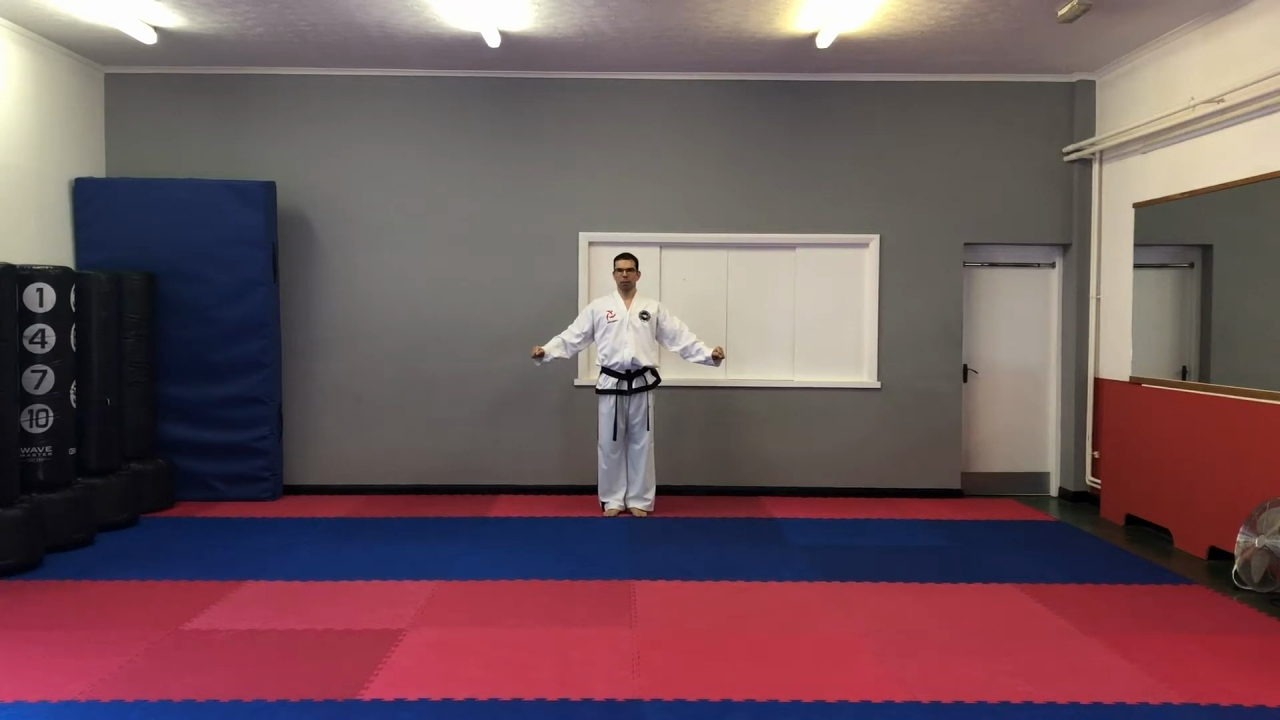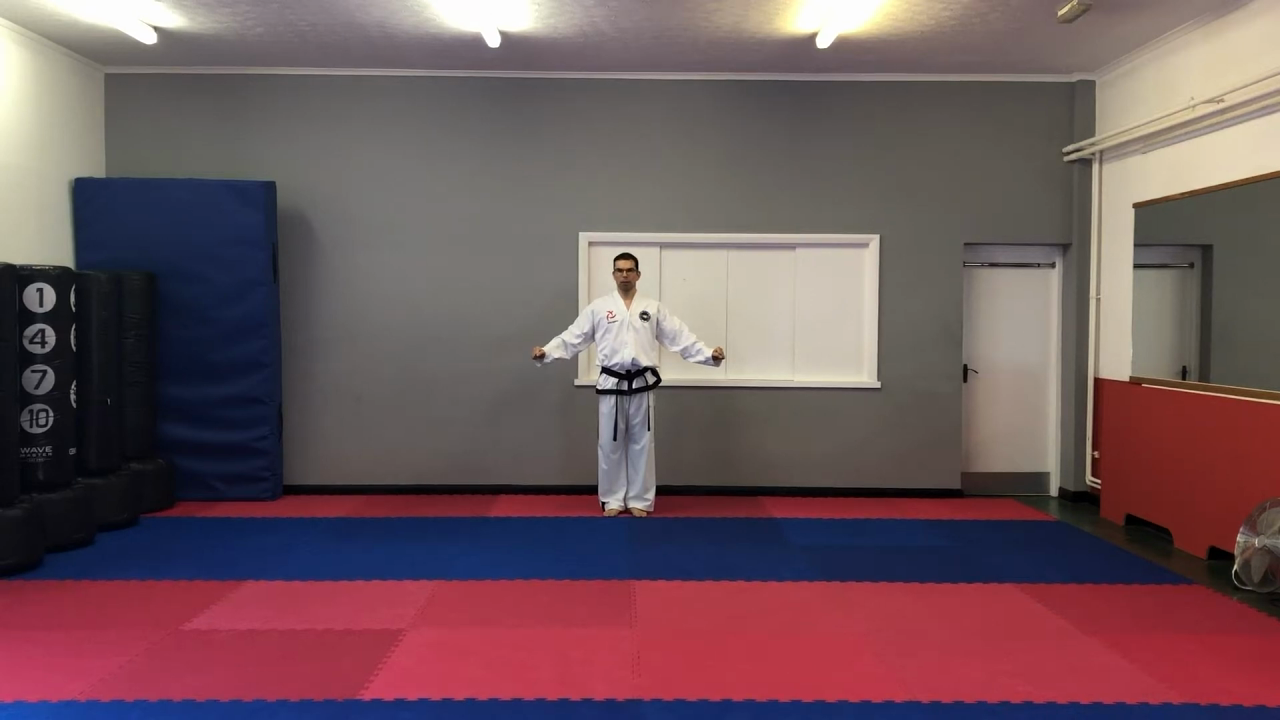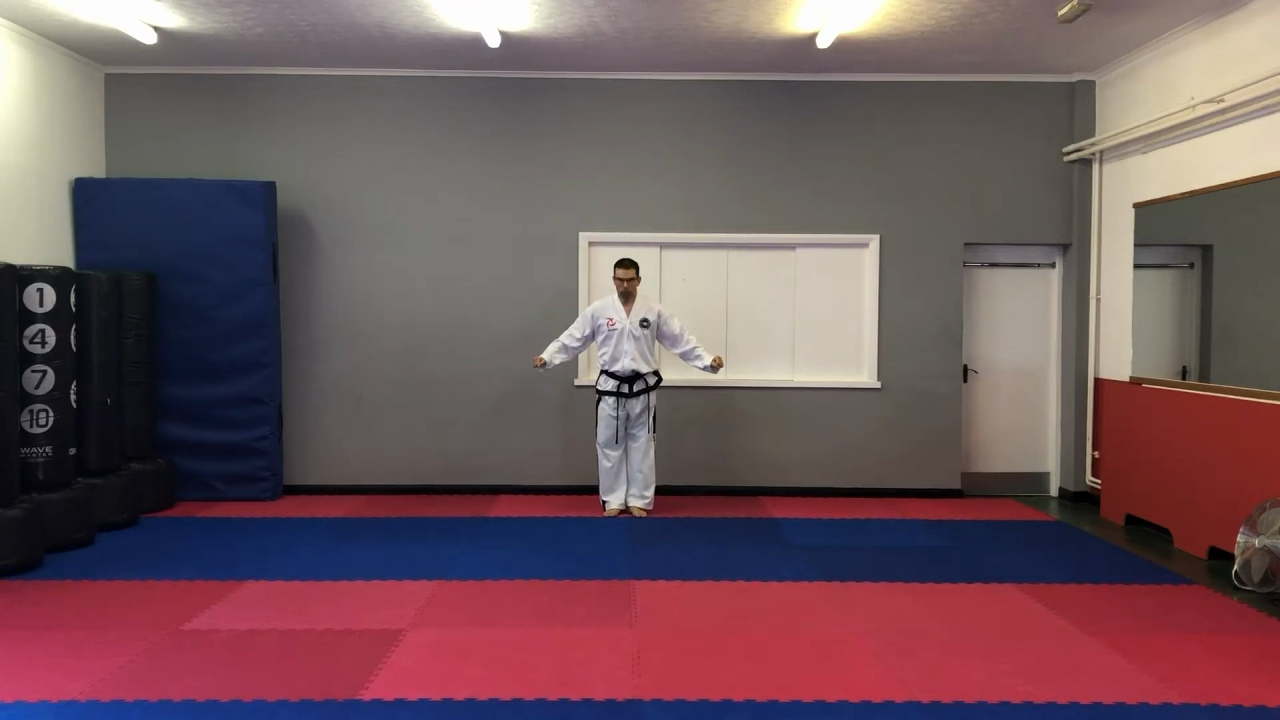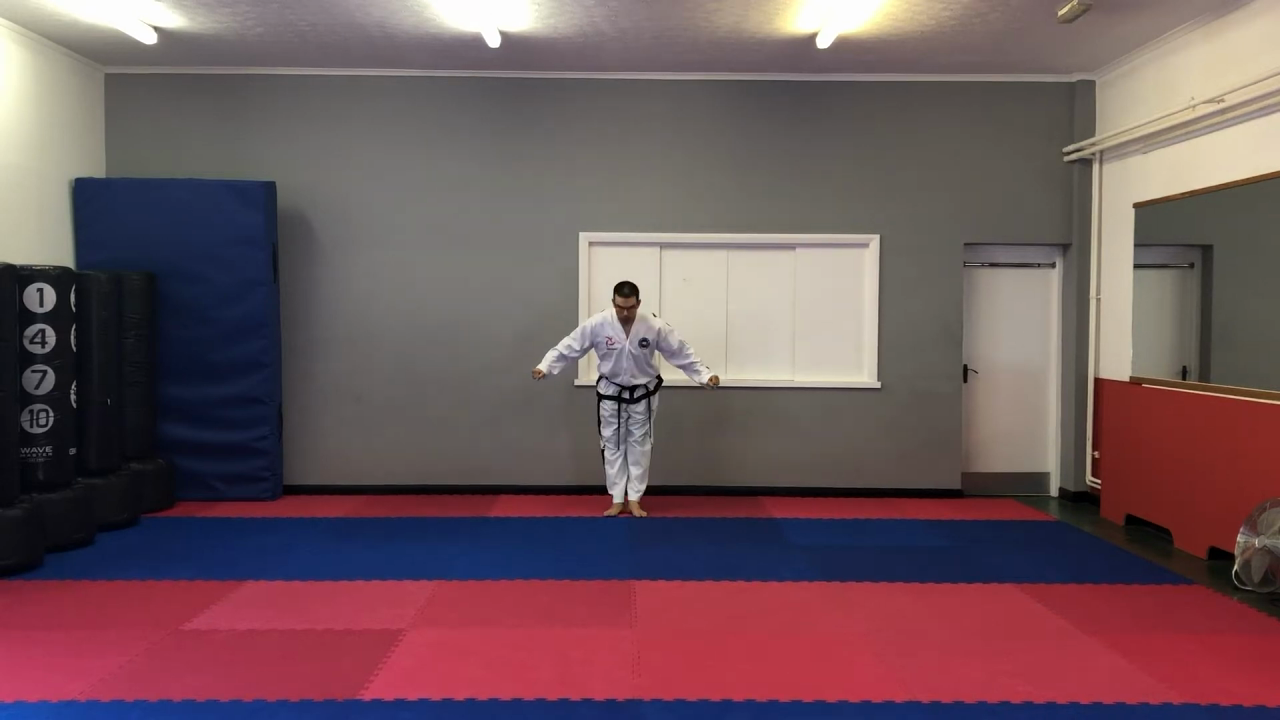
dt=0.3s
person 1, frame 1
left shoulder: (653, 308)
right shoulder: (598, 307)
left elbow: (680, 338)
right elbow: (572, 337)
left wrist: (709, 353)
right wrist: (546, 351)
left hip: (642, 384)
right hip: (611, 384)
left knee: (641, 444)
right knee: (610, 444)
left ankle: (639, 500)
right ankle: (613, 500)
person 1, frame 2
left shoulder: (653, 308)
right shoulder: (598, 307)
left elbow: (680, 338)
right elbow: (573, 338)
left wrist: (709, 354)
right wrist: (546, 352)
left hip: (642, 384)
right hip: (611, 384)
left knee: (641, 444)
right knee: (610, 445)
left ankle: (639, 501)
right ankle: (613, 500)
person 1, frame 3
left shoulder: (654, 311)
right shoulder: (598, 310)
left elbow: (681, 341)
right elbow: (571, 339)
left wrist: (708, 361)
right wrist: (546, 357)
left hip: (642, 386)
right hip: (610, 386)
left knee: (642, 444)
right knee: (609, 445)
left ankle: (639, 500)
right ankle: (613, 500)
person 1, frame 4
left shoulder: (654, 326)
right shoulder: (597, 324)
left elbow: (681, 353)
right elbow: (568, 348)
left wrist: (705, 376)
right wrist: (545, 367)
left hip: (643, 392)
right hip: (611, 391)
left knee: (639, 444)
right knee: (613, 445)
left ankle: (634, 499)
right ankle: (617, 499)
